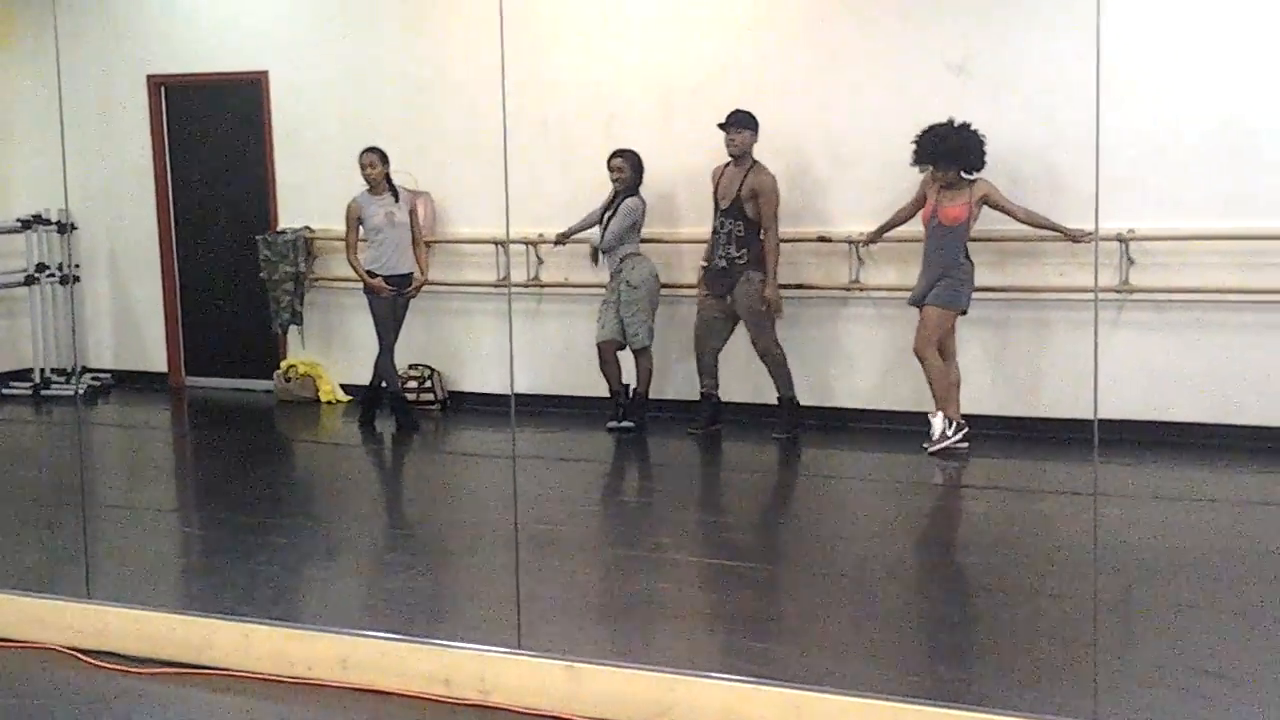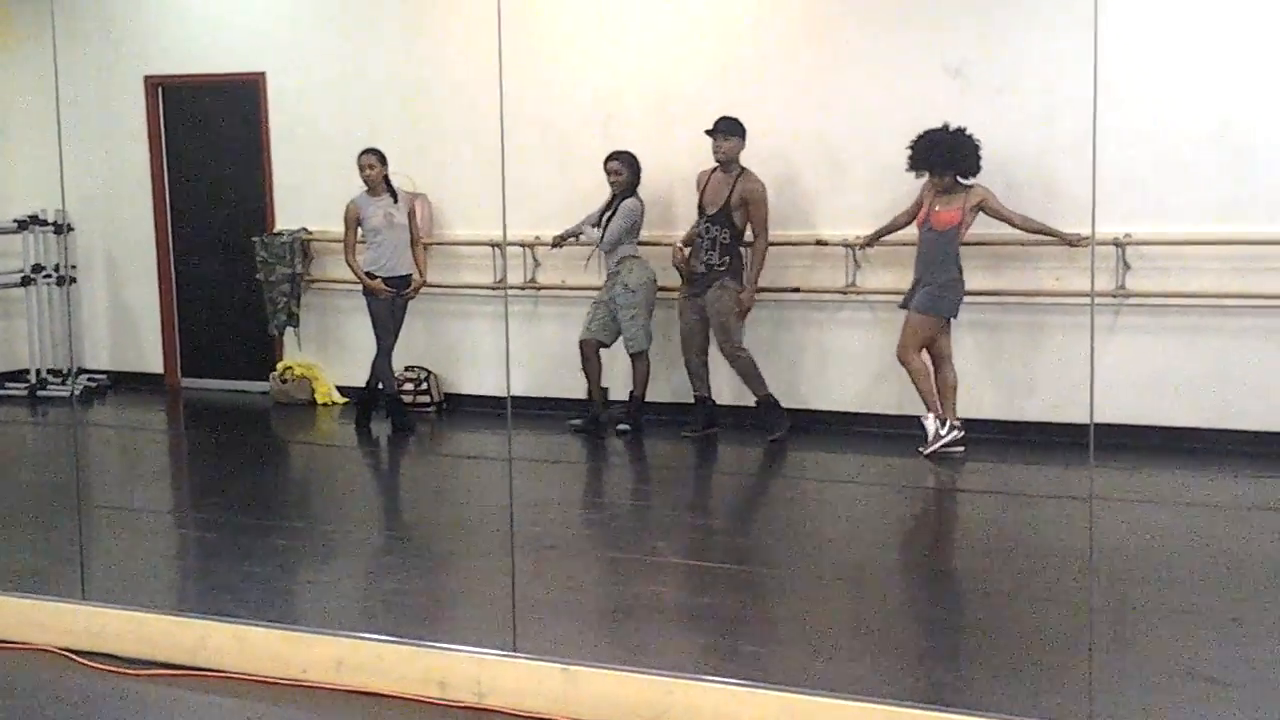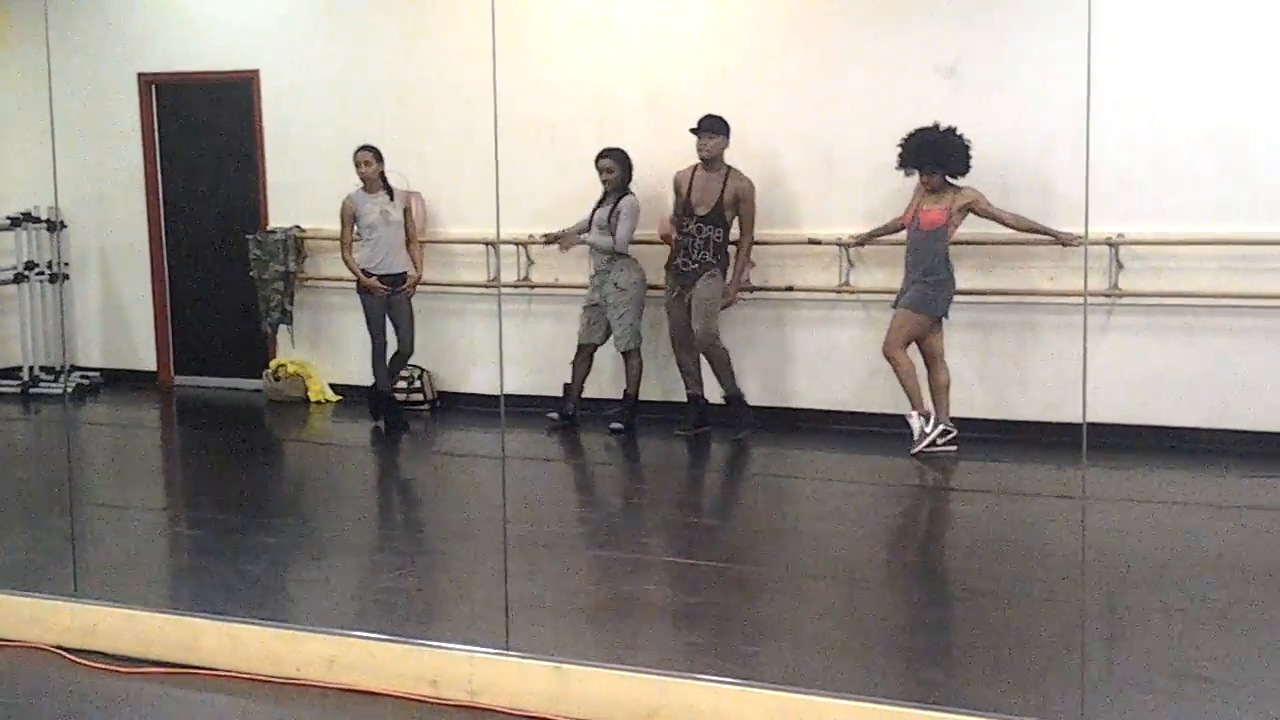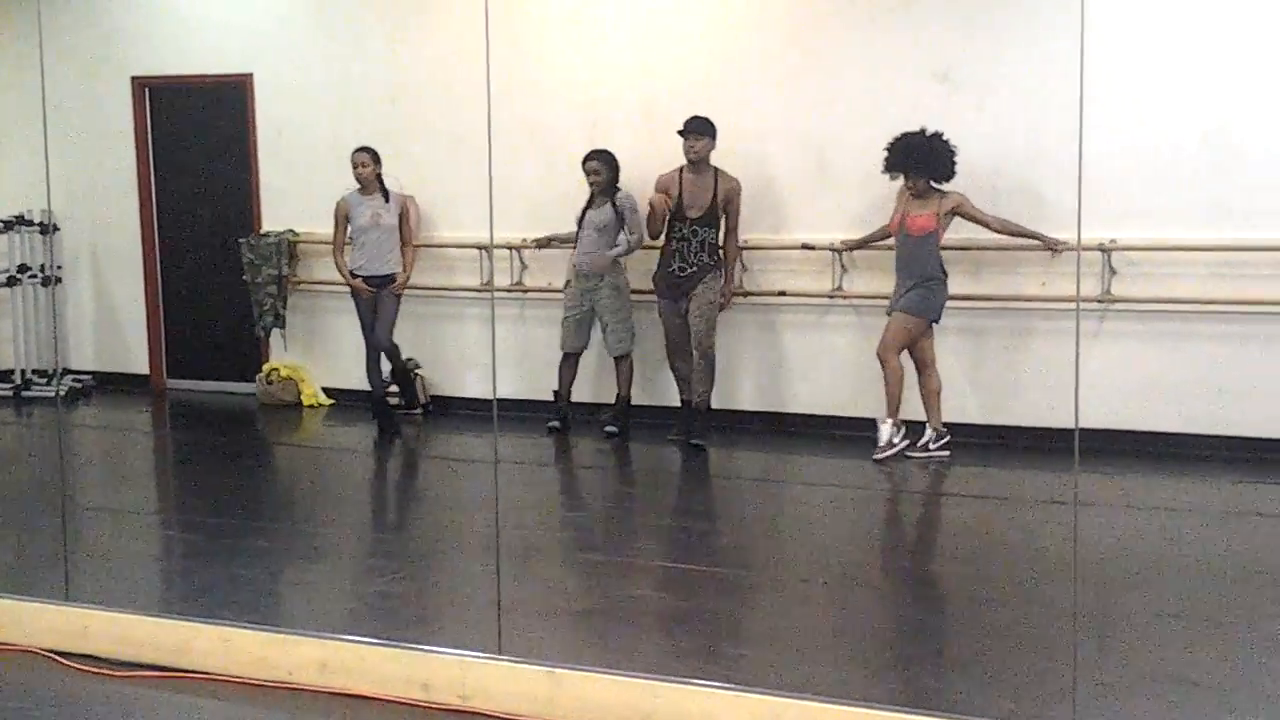
dt=0.2s
person 1, frame 1
left shoulder: (979, 189)
right shoulder: (930, 184)
left elbow: (1018, 213)
right elbow: (908, 210)
left wrist: (1064, 230)
right wrist: (878, 232)
left hip: (953, 279)
right hip: (931, 278)
left knee: (923, 347)
right knee: (945, 353)
left ankle: (944, 421)
right ankle: (954, 425)
person 1, frame 2
left shoulder: (975, 196)
right shoulder: (929, 190)
left elbow: (1014, 219)
right elbow: (908, 215)
left wrist: (1061, 235)
right wrist: (875, 236)
left hip: (942, 285)
right hip: (925, 283)
left knee: (907, 351)
right knee: (940, 357)
left ankle: (938, 421)
right ankle: (950, 428)
person 1, frame 3
left shoulder: (963, 197)
right shoulder: (920, 191)
left elbow: (1006, 218)
right elbow: (904, 221)
left wrist: (1053, 233)
right wrist: (868, 236)
left hip: (933, 284)
right hip: (915, 283)
left knee: (893, 347)
right knee: (933, 357)
left ankle: (923, 419)
right ankle: (944, 429)
person 1, frame 4
left shoulder: (949, 202)
right shoulder: (904, 195)
left elbow: (993, 223)
left wrist: (1042, 238)
right wrist: (859, 242)
left hip: (927, 289)
right hip: (906, 289)
left knee: (887, 352)
right knee: (923, 362)
left ankle: (893, 428)
right ankle: (936, 434)
person 2, frame 1
left shoulder: (762, 179)
right shoulder: (718, 173)
left elbow: (770, 233)
left wrist: (771, 282)
right wrist: (705, 258)
left hip: (746, 272)
right hip: (715, 271)
left knee: (764, 341)
right knee: (704, 341)
left ankle: (789, 409)
right ankle: (710, 408)
person 2, frame 2
left shoulder: (751, 187)
right shoulder: (703, 179)
left elbow: (761, 240)
left wrist: (750, 288)
right wrist: (682, 243)
left hip: (725, 275)
right hip: (693, 273)
left knee: (730, 345)
right knee: (691, 345)
left ankle: (771, 409)
right ankle: (705, 411)
person 2, frame 3
left shoulder: (740, 185)
right shoulder: (682, 178)
left elbow: (746, 235)
left wrist: (736, 281)
right wrist: (666, 228)
left hip: (711, 270)
right hip: (677, 269)
left knee: (706, 335)
right knee: (682, 341)
left ankle: (735, 400)
right ankle: (697, 408)
person 2, frame 4
left shoulder: (728, 185)
right shoulder: (667, 181)
left elbow: (731, 235)
right elbow: (654, 233)
left wrist: (729, 279)
right wrist: (656, 209)
left hip: (705, 275)
right hip: (669, 275)
left knee: (702, 342)
right knee: (676, 347)
left ankle: (701, 415)
right ankle: (688, 412)
person 3, frame 1
left shoulder: (406, 199)
right shoulder: (357, 205)
left elbow: (418, 241)
right elbow: (351, 252)
left wrist: (422, 274)
right wrist: (368, 280)
left hip: (404, 279)
right hip: (378, 280)
left knee: (388, 344)
right knee: (387, 344)
left ankle: (371, 400)
right ankle: (401, 407)
person 3, frame 2
left shoulder: (405, 201)
right shoulder: (356, 207)
left elbow: (416, 243)
right elbow: (349, 253)
left wrist: (421, 275)
right wrist: (367, 281)
left hip: (403, 281)
right hip: (377, 282)
left knee: (387, 346)
right knee: (385, 345)
left ankle: (368, 401)
right ankle: (396, 410)
person 3, frame 3
left shoulder: (400, 198)
right shoulder: (352, 203)
left elbow: (412, 240)
right elbow: (346, 249)
left wrist: (417, 271)
right wrist: (362, 278)
left hip: (400, 279)
right hip: (371, 280)
left knee: (406, 347)
right knee: (379, 343)
left ankle: (381, 389)
right ankle: (391, 409)
person 3, frame 4
left shoulder: (398, 202)
right shoulder: (346, 205)
left elbow: (408, 244)
right elbow: (338, 249)
left wrist: (406, 274)
right wrist: (349, 279)
left hip: (389, 280)
right hip: (363, 282)
left knee: (383, 340)
right knee: (371, 346)
left ankle: (403, 376)
right ankle: (383, 412)
person 4, frame 1
left shoulder: (632, 204)
right shoulder: (617, 197)
left elbow: (605, 242)
right elbow: (597, 215)
left wrist: (594, 247)
right wrist: (568, 232)
left hip: (635, 275)
right hip: (618, 278)
left knee: (640, 345)
right knee: (605, 345)
left ankle: (638, 408)
right ankle: (622, 403)
person 4, frame 2
left shoulder: (632, 204)
right shoulder: (615, 200)
left elbow: (604, 241)
right elbow: (595, 218)
left wrist: (584, 231)
right wrist: (566, 233)
left hip: (633, 277)
right hip: (614, 279)
left knee: (637, 347)
right knee: (588, 342)
left ankle: (635, 410)
right ankle: (596, 410)
person 4, frame 3
left shoulder: (628, 202)
right shoulder: (606, 198)
left elbow: (620, 243)
right elbow: (591, 225)
left wrist: (581, 238)
right wrist: (562, 233)
left hip: (622, 276)
right hip: (600, 276)
left knee: (628, 344)
right knee: (585, 343)
left ankle: (629, 408)
right ankle: (570, 405)
person 4, frame 4
left shoulder: (623, 200)
right shoulder: (591, 200)
left elbow: (636, 238)
left wrist: (611, 256)
right wrist: (553, 237)
left hip: (608, 280)
right hip: (578, 280)
left knee: (620, 348)
right knee: (571, 347)
left ankle: (621, 410)
right ankle: (562, 408)
